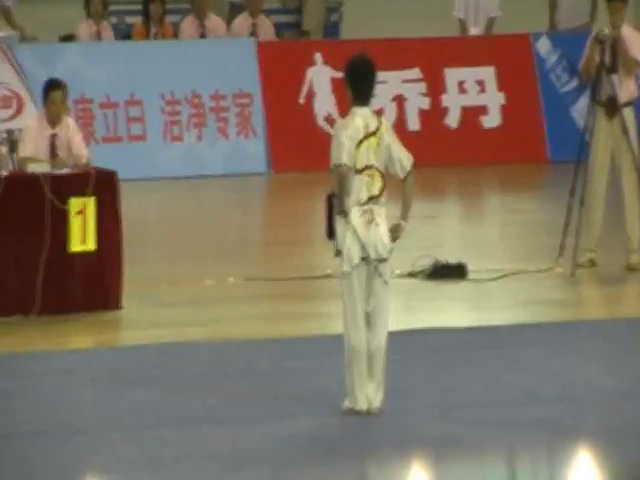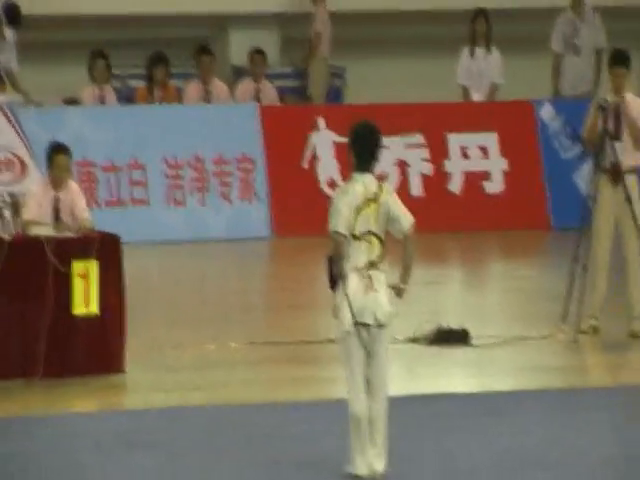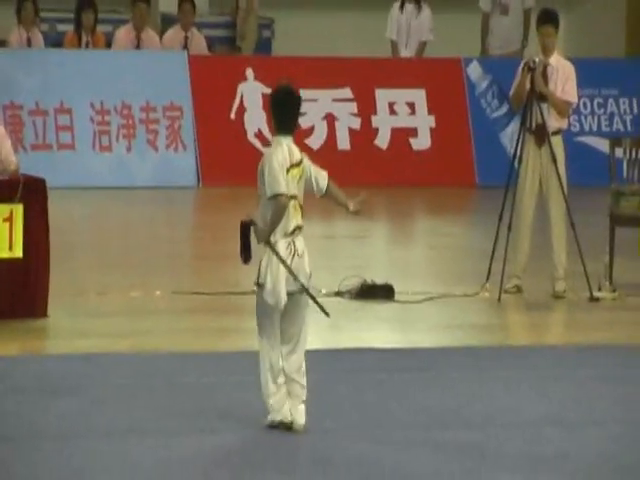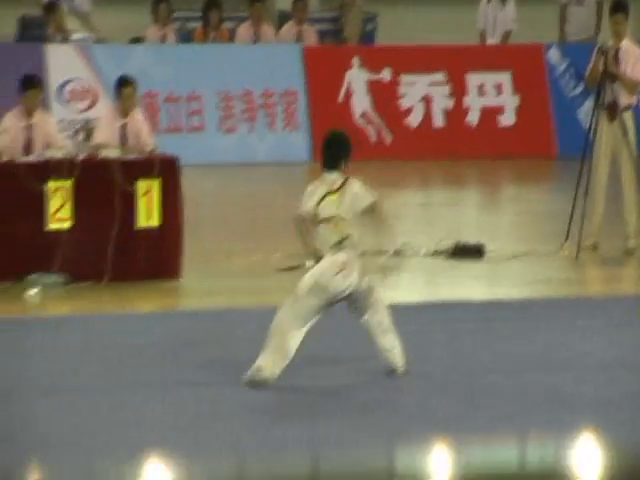
dt=0.7s
person 1, frame 1
left shoulder: (345, 127)
right shoulder: (383, 127)
left elbow: (341, 171)
right elbow: (407, 172)
left wrist: (341, 207)
right wrist: (403, 220)
left hip: (354, 227)
right hip: (379, 225)
left knee: (356, 317)
right knee: (378, 316)
left ankle: (358, 396)
right ankle: (374, 394)
person 1, frame 2
left shoulder: (344, 193)
right shoulder: (385, 192)
left elbow: (338, 239)
right elbow: (408, 232)
left wrist: (338, 271)
right wrist: (404, 279)
left hip: (352, 290)
right hip: (378, 290)
left knee: (357, 383)
right knee: (377, 382)
person 1, frame 3
left shoulder: (273, 155)
right shoulder: (299, 157)
left elbow: (281, 200)
right elbow: (325, 184)
left wrist: (265, 231)
right wrist: (349, 205)
left hip: (276, 257)
right hip: (297, 254)
left knee: (271, 341)
right knee: (293, 343)
left ankle: (281, 410)
right ankle: (296, 412)
person 1, frame 4
left shoulder: (314, 188)
right shoulder: (353, 186)
left elbow: (303, 219)
right elbow: (372, 207)
left wrist: (314, 247)
right wrist: (384, 233)
left hip: (326, 270)
right hip: (350, 268)
left knee: (290, 319)
right knee: (375, 310)
person 2, frame 1
right shoulder: (598, 38)
right elbow: (585, 76)
right wrist: (593, 48)
right hip: (602, 113)
right knee: (596, 180)
right ankle: (590, 248)
person 2, frame 2
right shoulder: (601, 105)
right elbow: (589, 143)
right wrist: (596, 118)
right hip: (605, 179)
right knee: (599, 246)
right ankle: (592, 314)
person 2, frame 3
left shoulder: (566, 68)
right shoulder: (528, 65)
left elbow: (565, 109)
right elbow: (515, 104)
left wrist: (545, 89)
right wrist: (524, 79)
left hip: (553, 141)
right hip: (530, 140)
left knee: (557, 209)
right knee: (524, 206)
left ankle: (560, 277)
right ankle: (517, 274)
person 2, frame 4
right shoulder: (602, 49)
right elbow: (590, 82)
left wrist: (616, 70)
right wrist: (598, 62)
right hip: (604, 115)
right knee: (599, 174)
right ankle: (593, 233)
